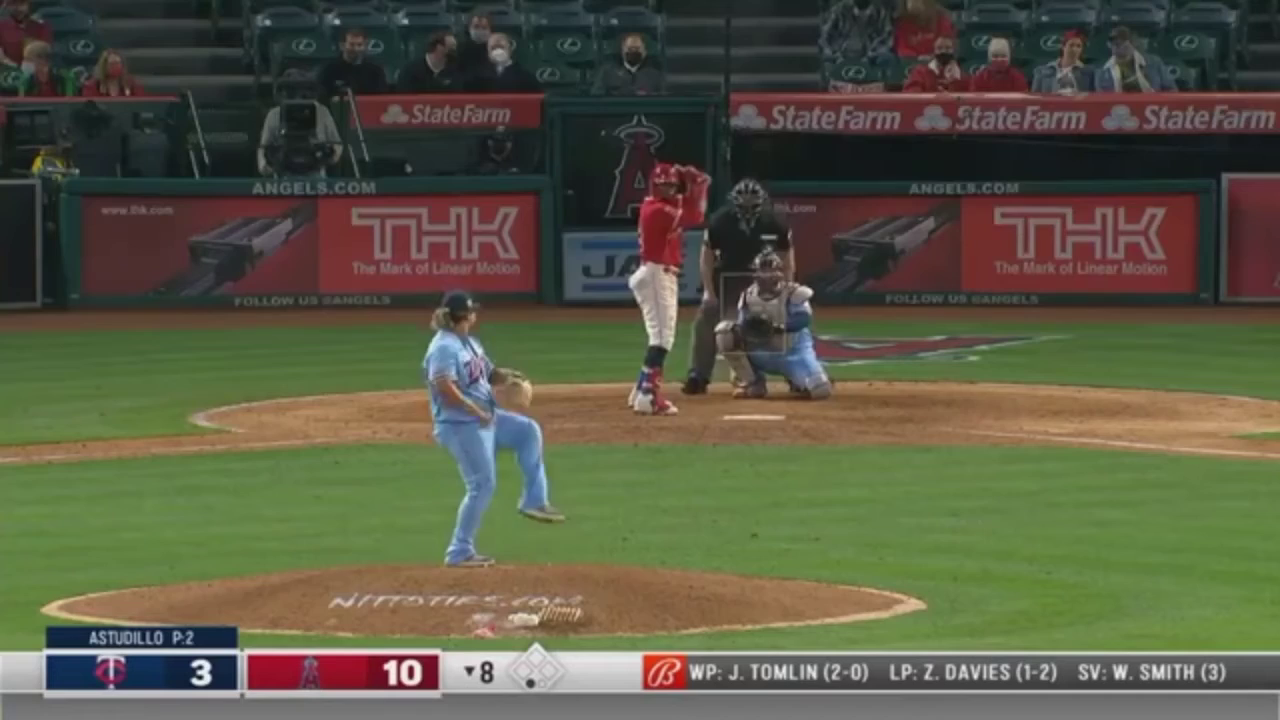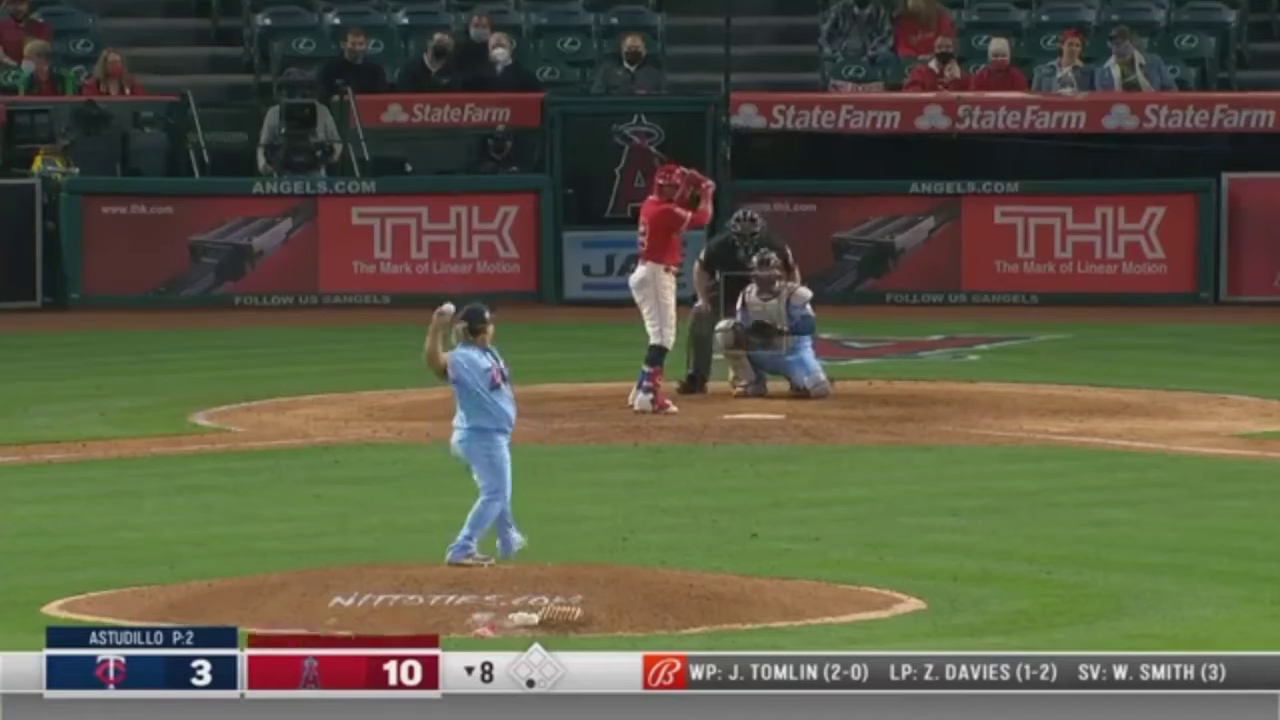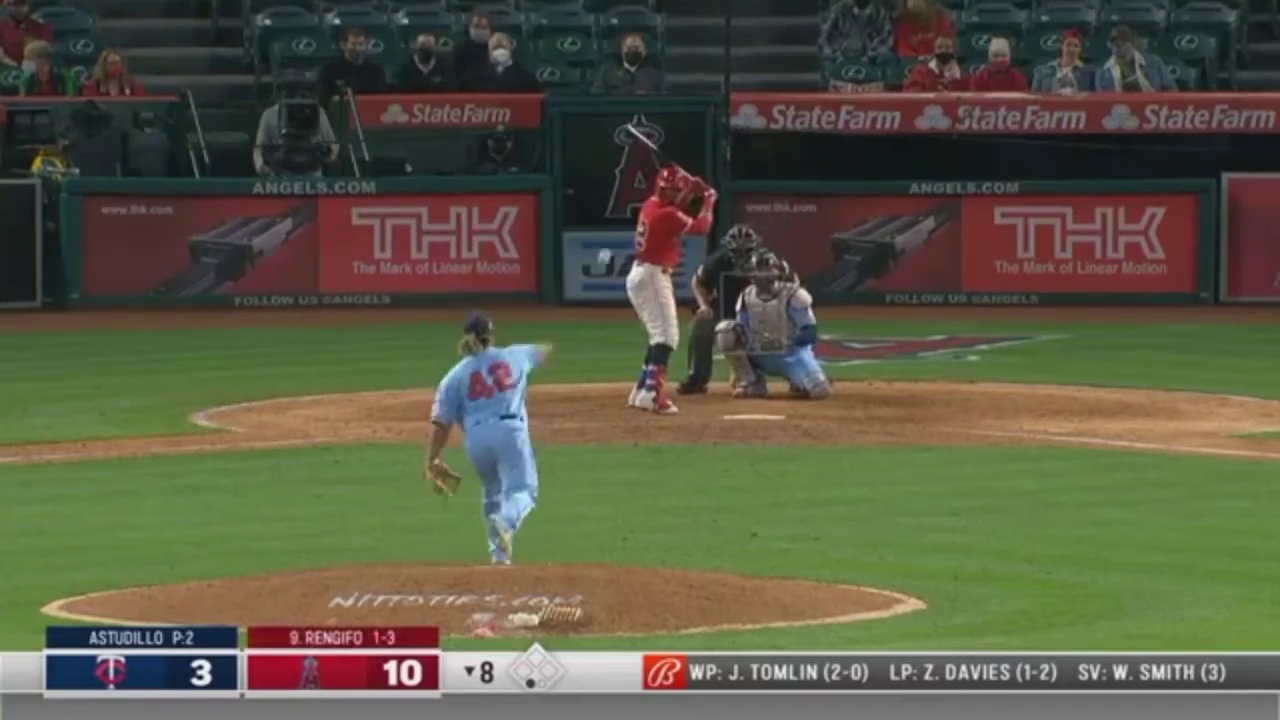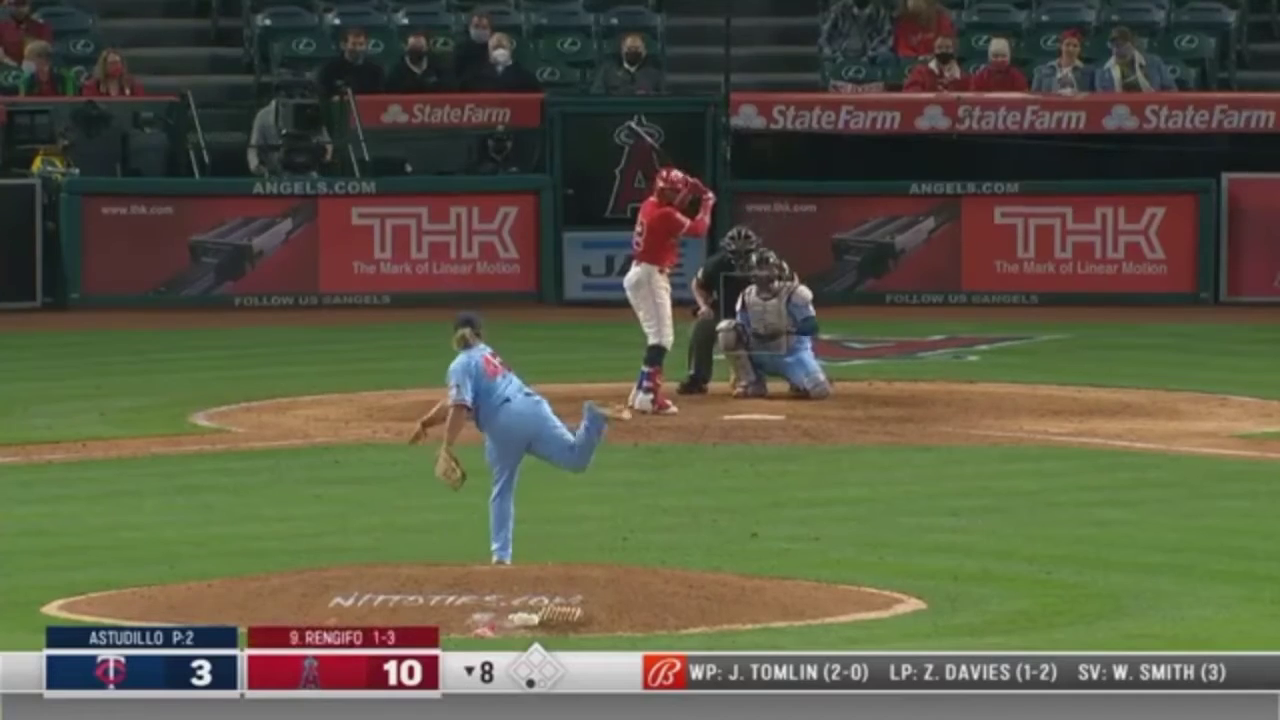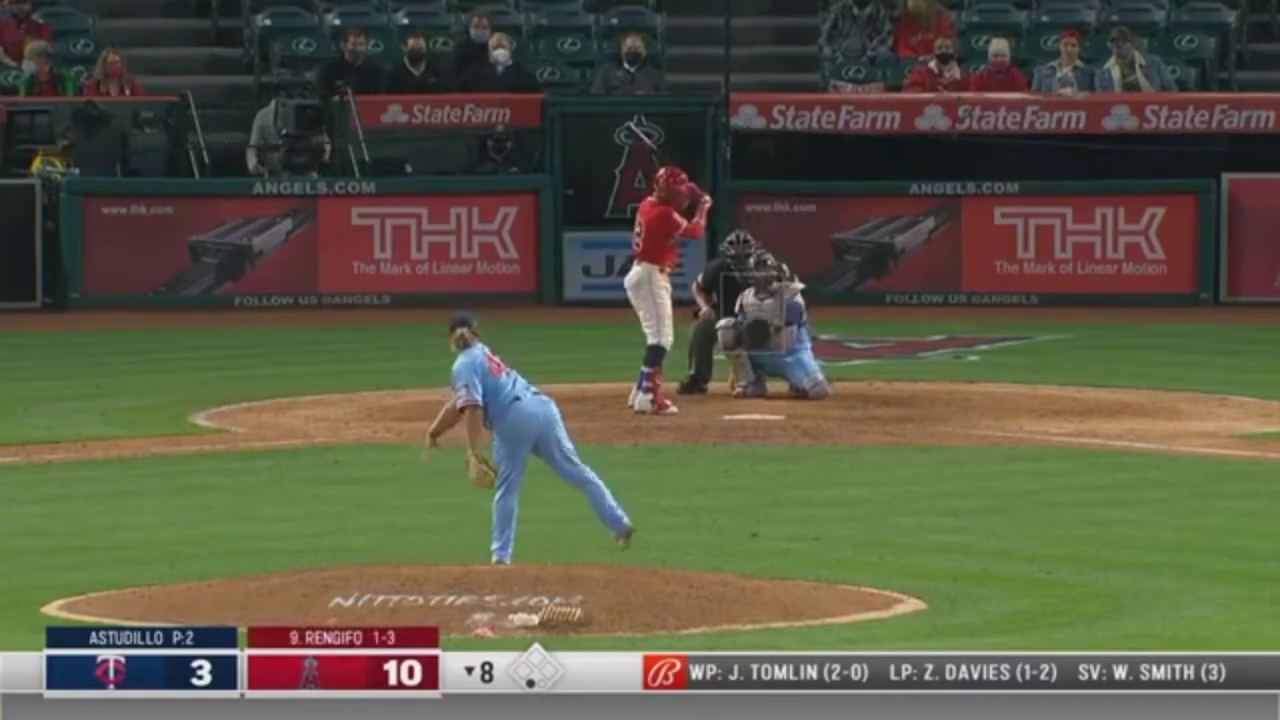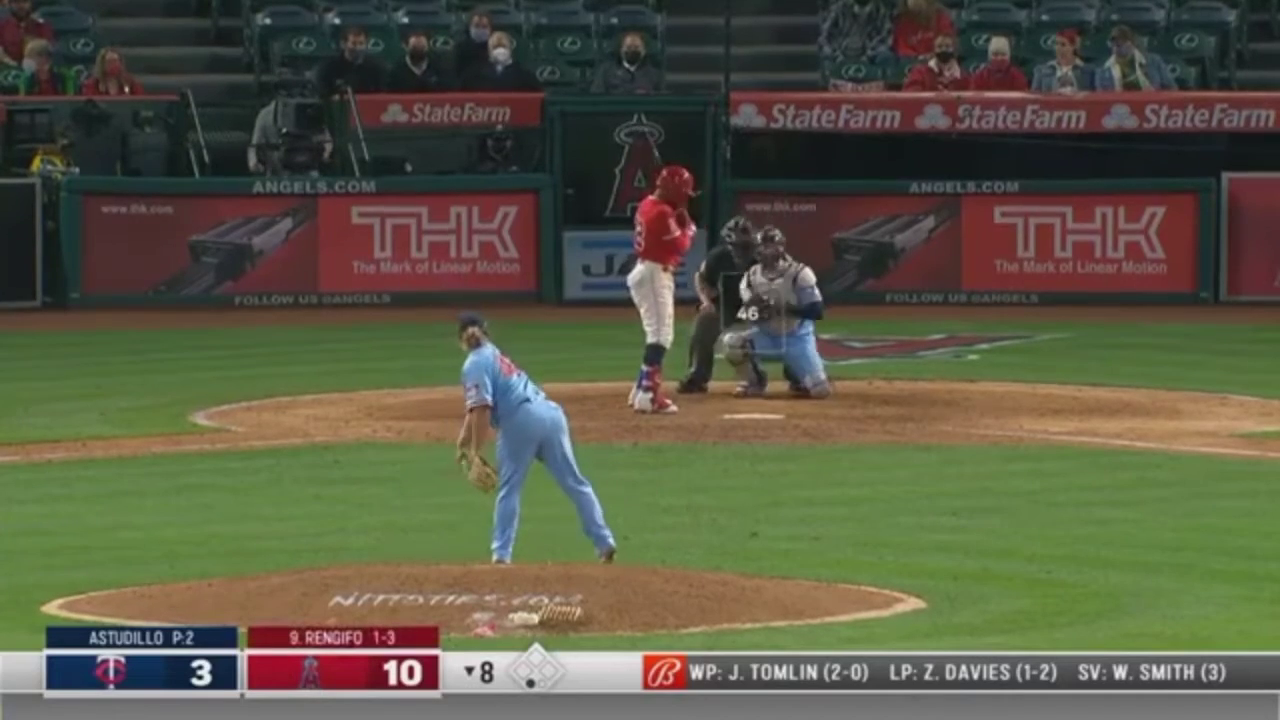
dt=0.4s
person 1, frame 1
left shoulder: (469, 343)
right shoulder: (443, 347)
left elbow: (489, 373)
right elbow: (443, 388)
left wrist: (509, 377)
right wrist: (476, 410)
left hip: (482, 421)
right hip: (461, 428)
left knee: (528, 431)
right knee: (481, 487)
left ankle: (534, 502)
right ankle: (458, 553)
person 1, frame 2
left shoulder: (488, 352)
right shoulder: (462, 359)
right elbow: (434, 361)
right wrist: (437, 327)
left hip: (478, 437)
right hip: (484, 438)
left knee: (494, 492)
right knee: (495, 494)
left ankle: (508, 543)
right ankle: (460, 551)
person 1, frame 3
left shoulder: (454, 376)
right shoulder: (513, 355)
left elbow: (441, 423)
right elbow: (543, 351)
left wrist: (431, 460)
right wrist: (542, 351)
left hip: (476, 439)
right hip: (510, 432)
left knee: (492, 494)
right knee: (523, 493)
left ankle: (500, 553)
right ankle: (504, 522)
person 1, frame 4
left shoulder: (460, 365)
right shoulder: (486, 353)
left elbow: (459, 408)
right elbow: (455, 401)
left wrist: (447, 447)
right wrist: (425, 422)
left hip: (503, 423)
right hip: (534, 409)
left knee: (502, 492)
right knee: (575, 458)
left ankle: (500, 554)
right ankle: (594, 419)
person 1, frame 5
left shoulder: (463, 366)
right shoulder: (484, 353)
left elbow: (473, 408)
right elbow: (460, 403)
left wrist: (474, 450)
right wrist: (434, 432)
left hip: (513, 422)
right hip: (543, 409)
left knee: (507, 490)
right knee: (575, 471)
left ankle: (501, 555)
right ankle: (619, 524)
person 1, frame 6
left shoulder: (474, 365)
right shoulder: (493, 354)
left elbow: (481, 410)
right elbow: (477, 406)
left wrist: (476, 452)
right wrist: (464, 443)
left hip: (520, 423)
right hip: (551, 413)
left knee: (509, 491)
right knee: (574, 482)
left ankle: (501, 554)
right ankle: (605, 543)
person 2, frame 1
left shoulder: (667, 204)
right shoulder: (657, 210)
left elbow: (688, 209)
right elbow: (695, 217)
left wrist: (694, 184)
right wrist: (702, 186)
left hip: (663, 276)
right hip: (657, 276)
left knee: (661, 336)
right knee: (662, 337)
left ankle: (642, 392)
right ankle: (648, 397)
person 2, frame 2
left shoulder: (651, 204)
right shoulder: (665, 211)
left elbow: (678, 206)
right elbow: (701, 219)
left wrist: (689, 186)
right wrist: (707, 191)
left hip: (650, 274)
right hip: (656, 276)
left knee: (660, 335)
right knee: (663, 336)
left ankle: (642, 390)
right ankle: (648, 396)
person 2, frame 3
left shoulder: (651, 205)
right shoulder: (666, 214)
left elbow: (678, 207)
right elbow: (701, 226)
left wrist: (692, 191)
right wrist: (709, 200)
left hip: (643, 274)
right hip: (652, 276)
left knee: (659, 336)
right knee: (667, 336)
left ankle: (642, 390)
right ankle: (651, 394)
person 2, frame 4
left shoulder: (651, 205)
right shoulder: (664, 214)
left elbow: (675, 209)
right elbow: (699, 229)
left wrist: (691, 192)
right wrist: (708, 202)
left hip: (642, 274)
right hip: (650, 277)
left knee: (657, 336)
right knee: (662, 337)
left ankle: (641, 391)
right ankle: (649, 396)
person 2, frame 5
left shoulder: (648, 204)
right shoulder: (662, 212)
left elbow: (672, 213)
right elbow: (695, 231)
left wrist: (689, 199)
right wrist: (704, 203)
left hip: (643, 273)
right hip: (651, 276)
left knee: (657, 336)
right knee: (661, 337)
left ankle: (642, 392)
right ankle: (648, 396)
person 2, frame 6
left shoulder: (647, 204)
right shoulder: (663, 212)
right elbow: (680, 246)
left wrist: (680, 219)
right wrist: (690, 228)
left hip: (647, 271)
right hip: (654, 274)
left knee: (657, 334)
right knee: (661, 335)
left ankle: (641, 390)
right ankle: (647, 395)
person 3, frame 1
left shoulder: (774, 222)
right shoulder: (719, 220)
left elbow: (787, 256)
right elbow: (706, 255)
right wrist: (708, 291)
right hip: (726, 278)
right knee: (706, 320)
right ankle: (698, 378)
person 3, frame 2
left shoulder: (773, 246)
right shoulder: (718, 245)
left elbow: (793, 270)
right elbow: (700, 268)
right wrist: (702, 299)
right hip: (726, 294)
right knee: (699, 317)
right ankle: (696, 377)
person 3, frame 3
left shoulder: (767, 262)
right shoulder: (717, 262)
left elbow: (789, 280)
right elbow: (697, 282)
left wrist: (780, 306)
right wrist: (704, 305)
left hip: (757, 308)
right hip: (725, 306)
right knee: (702, 325)
right ankle: (697, 378)
person 3, frame 4
right shoulder: (716, 264)
right elbow: (697, 284)
right wrist: (704, 306)
right hip: (725, 308)
right knee: (701, 329)
right ankle: (697, 378)
person 3, frame 5
right shoulder: (717, 268)
right elbow: (697, 287)
right wrist: (705, 306)
right hip: (724, 311)
right knee: (701, 331)
right ankle: (697, 378)
person 3, frame 6
right shoulder: (718, 255)
right elbow: (700, 278)
right wrist: (706, 301)
right hip: (724, 305)
right knee: (701, 330)
right ankle: (697, 377)
person 4, frame 1
left shoulder: (794, 293)
right shoulder: (749, 296)
left elbow: (804, 320)
right elbow: (741, 331)
left wrist: (775, 326)
right wrist: (749, 327)
left hip: (794, 354)
right hip: (761, 354)
left knee: (821, 390)
right knee: (725, 330)
left ankle: (796, 379)
right ankle: (754, 382)
person 4, frame 2
left shoulder: (793, 294)
right shoulder: (747, 296)
left elbow: (808, 325)
right elbow: (740, 331)
left wrist: (779, 329)
right wrist: (750, 331)
left hip: (793, 354)
right hip: (761, 354)
left knee: (819, 389)
right knee: (725, 328)
left ankle: (796, 378)
right ankle: (753, 382)
person 4, frame 3
left shoulder: (793, 296)
right shoulder: (747, 297)
left elbow: (811, 334)
right elbow: (740, 332)
left wrist: (784, 342)
right wrist: (750, 344)
left hip: (792, 355)
right hip: (760, 356)
left knee: (819, 390)
right knee: (725, 329)
left ankle: (797, 380)
right ankle: (753, 382)
person 4, frame 4
left shoulder: (794, 293)
right shoulder: (747, 296)
left elbow: (811, 326)
right elbow: (740, 332)
left wrist: (783, 329)
left hip: (793, 354)
right hip: (761, 355)
left knee: (820, 390)
right knee: (726, 328)
left ankle: (797, 380)
right ankle: (752, 382)
person 4, frame 5
left shoulder: (789, 291)
right shoulder: (746, 298)
left elbow: (796, 314)
right elbow: (741, 334)
left wrist: (773, 326)
left hip: (794, 355)
right hip: (762, 355)
left knee: (819, 390)
right knee: (726, 326)
left ankle: (798, 381)
right ankle: (752, 382)
person 4, frame 6
left shoulder: (799, 274)
right shoulder: (752, 275)
left elbow: (817, 311)
right elbow: (746, 306)
left wrist: (784, 308)
left hip: (797, 339)
right hip: (767, 336)
left knee: (819, 388)
right knee: (731, 342)
left ankle: (798, 378)
right ankle: (755, 382)
